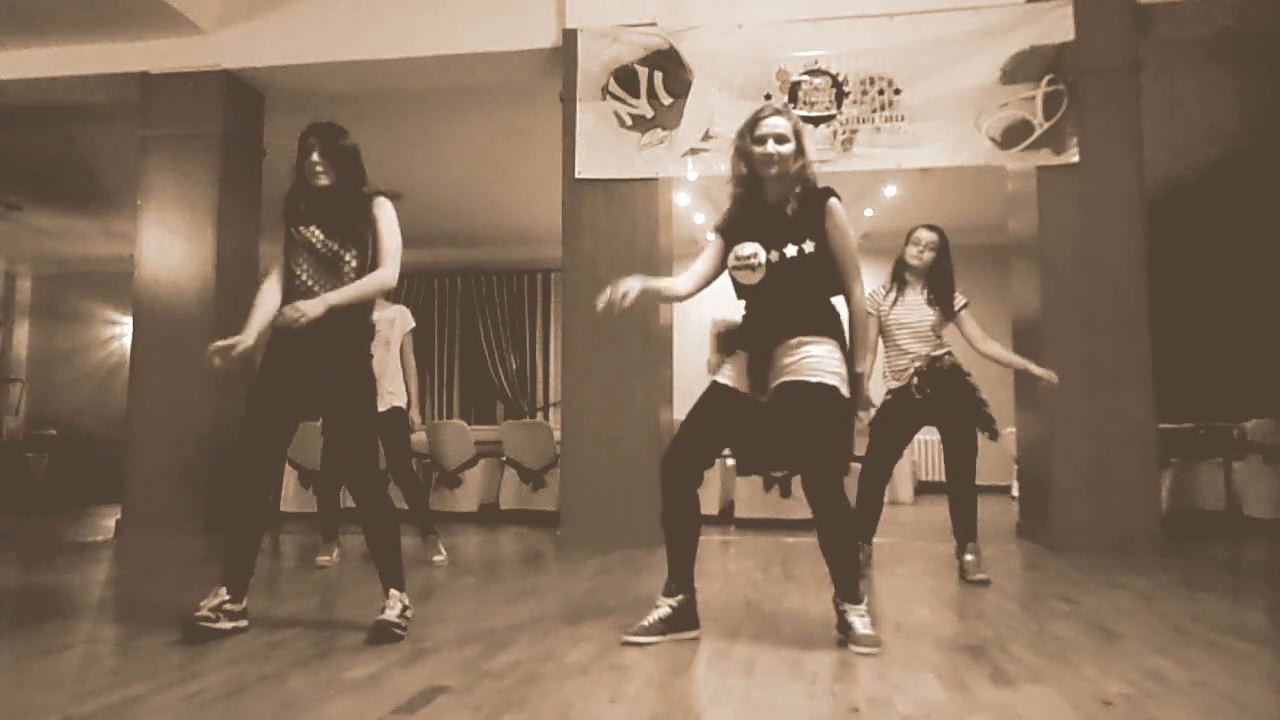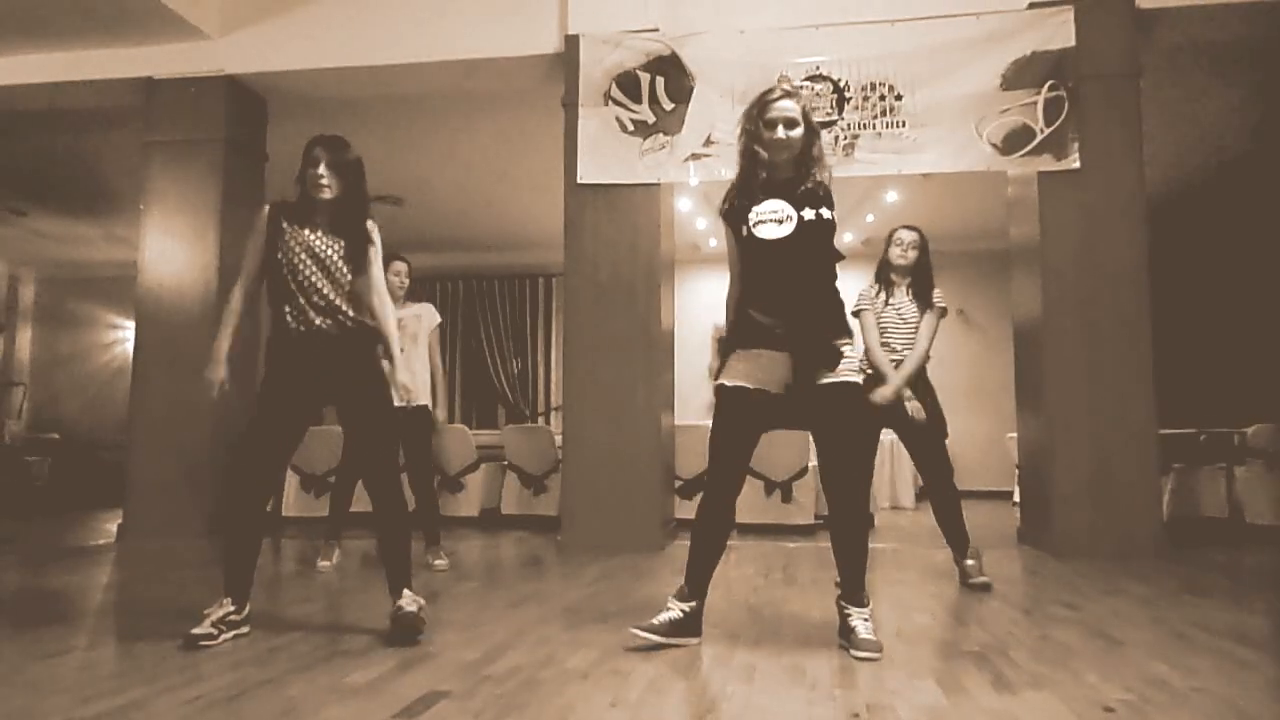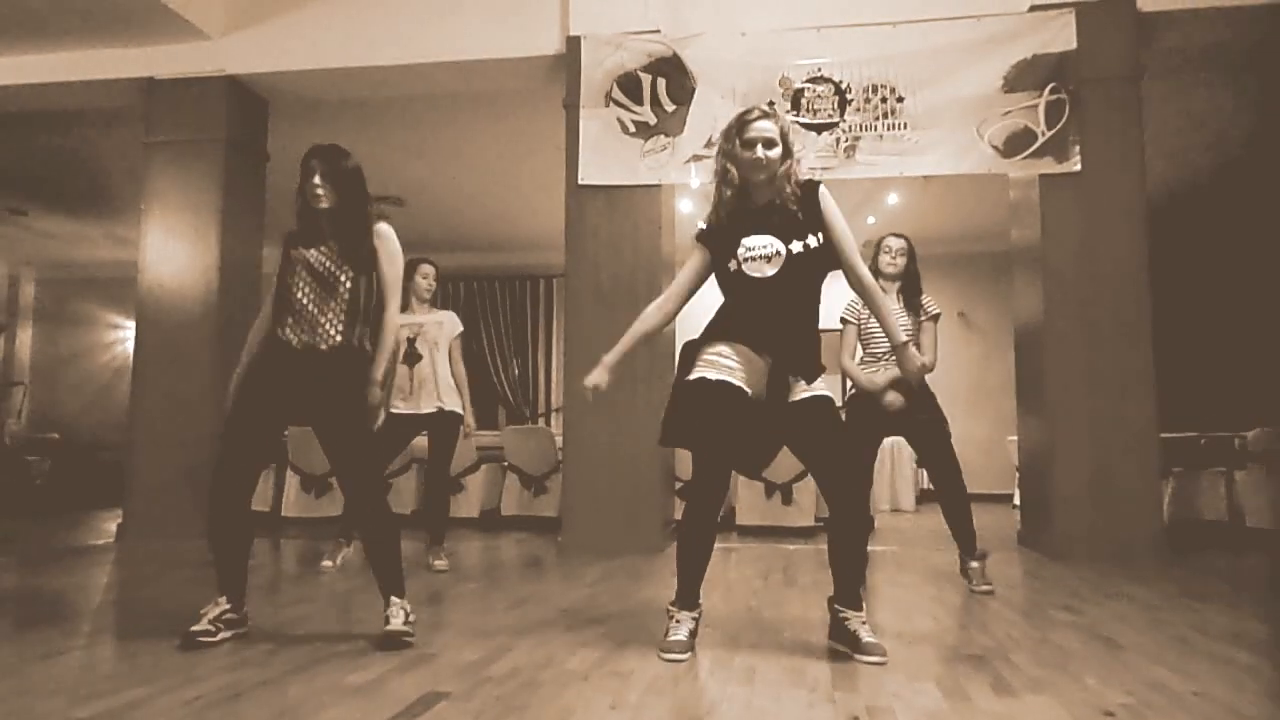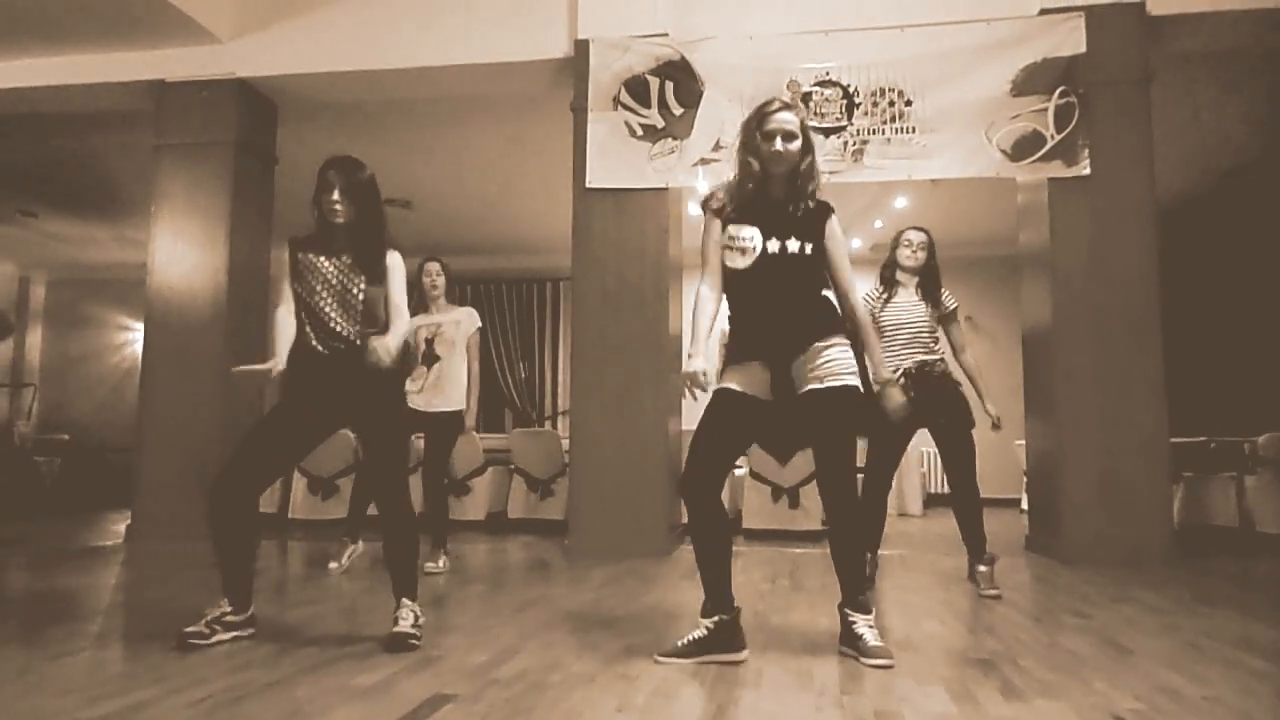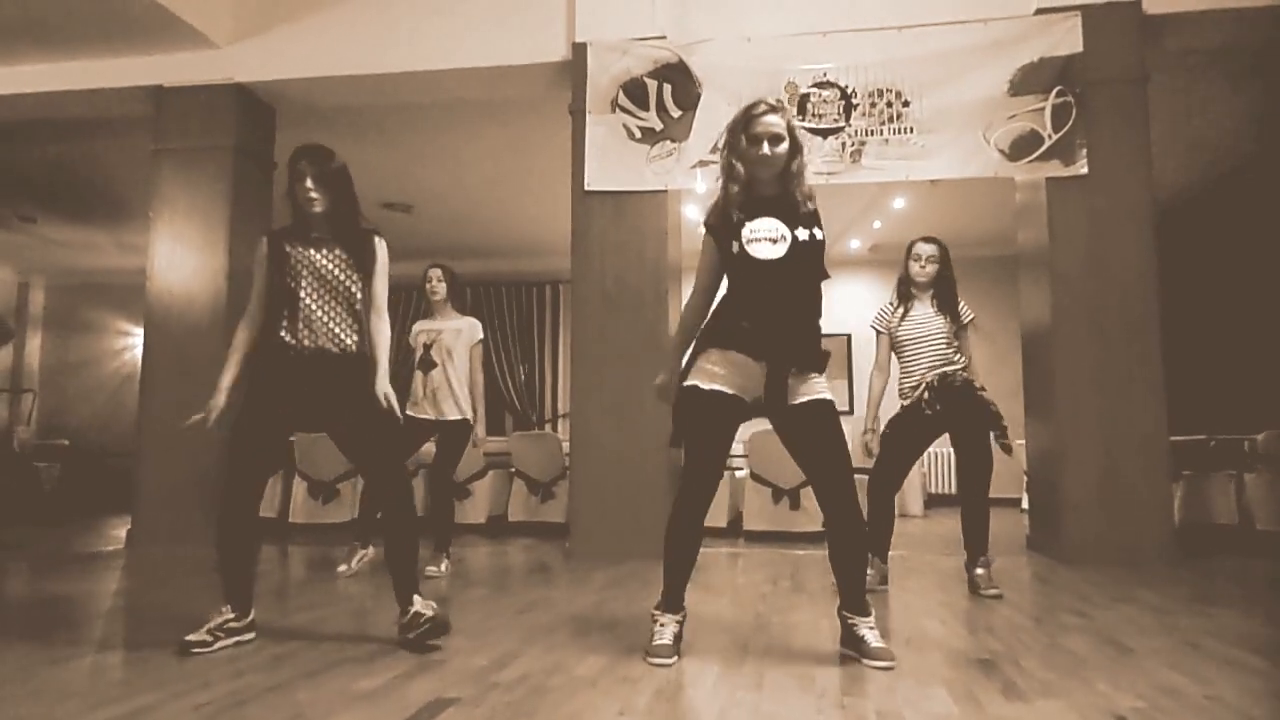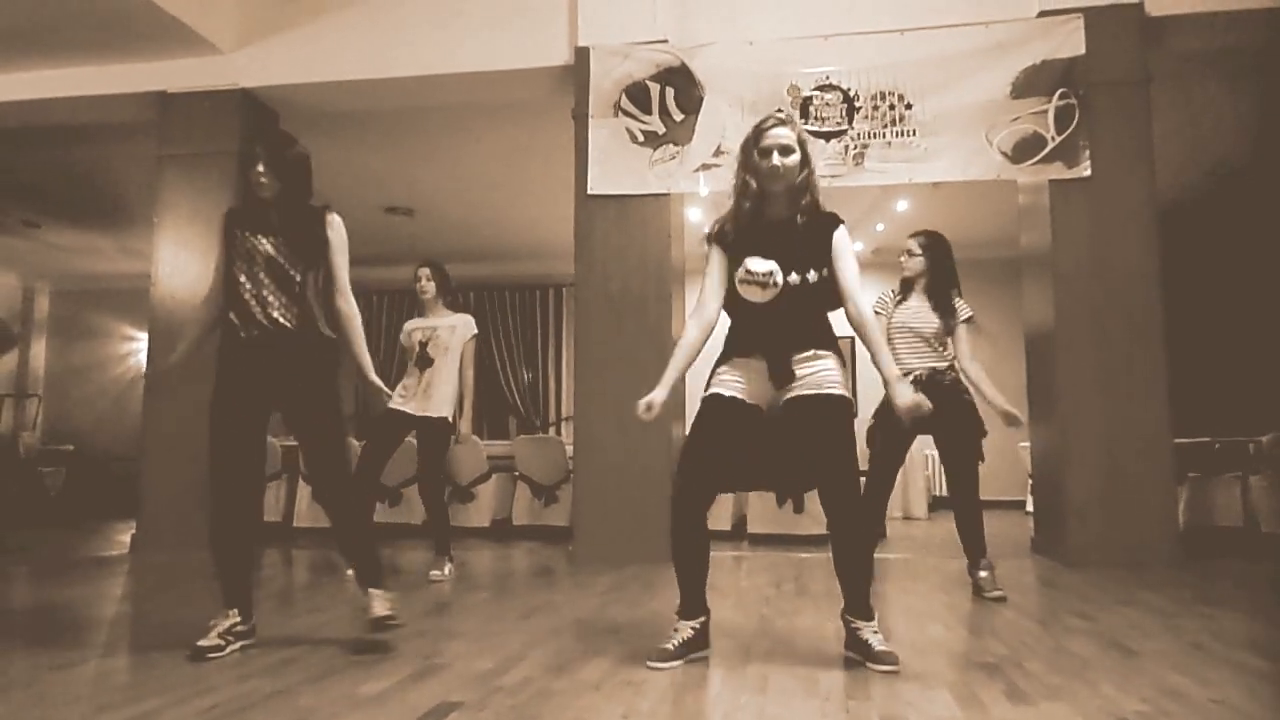
dt=0.4s
person 1, frame 1
left shoulder: (821, 206)
right shoulder: (734, 224)
left elbow: (855, 292)
right elbow: (689, 283)
left wrist: (856, 369)
right wrist: (642, 284)
left hip: (807, 350)
right hip: (747, 357)
left knee: (821, 481)
right knee: (677, 468)
left ankle: (852, 605)
right ankle: (678, 602)
person 1, frame 2
left shoulder: (820, 191)
right shoulder: (740, 199)
right elbow: (738, 286)
right wrist: (728, 359)
left hip: (826, 349)
right hip: (757, 350)
left knee: (847, 481)
right knee: (722, 480)
left ankle: (853, 609)
right ankle: (687, 605)
person 1, frame 3
left shoulder: (812, 199)
right shoulder: (721, 228)
left elbow: (857, 271)
right elbow: (670, 298)
left wrist: (900, 340)
right wrist: (610, 359)
left hip: (798, 365)
right hip: (730, 357)
left knee: (849, 491)
right knee: (708, 488)
left ankle: (848, 614)
right ankle: (684, 613)
person 1, frame 4
left shoulder: (817, 212)
right shoulder: (724, 207)
left elbow: (849, 295)
right elbow: (710, 286)
left wrist: (883, 376)
right wrist: (696, 353)
left hip: (818, 349)
right hip: (749, 361)
left knee: (839, 488)
right knee: (698, 483)
left ankle: (856, 617)
right ankle: (720, 621)
person 1, frame 5
left shoulder: (807, 208)
right shoulder: (725, 216)
right elbow: (700, 298)
right wrist: (671, 368)
left hip: (799, 367)
right hip: (728, 360)
left knee: (842, 497)
right knee: (694, 493)
left ankle: (856, 620)
right ankle: (669, 616)
person 1, frame 6
left shoulder: (828, 228)
right shoulder: (729, 233)
left elbow: (857, 303)
right elbow: (704, 312)
left wrist: (894, 379)
right wrist: (663, 386)
left hip: (813, 366)
right hip: (744, 368)
left knee: (842, 500)
right knee: (690, 492)
left ankle: (861, 625)
right ankle: (692, 621)
person 2, frame 1
left shoulder: (374, 207)
right shoulder: (295, 215)
left elbow: (389, 272)
right elbow: (277, 278)
left wrist: (322, 302)
right wrist: (247, 334)
left hip: (342, 352)
right hip: (284, 352)
left knee: (359, 473)
right knee: (253, 472)
left ankle: (395, 595)
right ankle: (232, 595)
person 2, frame 2
left shoulder: (364, 230)
right shoulder: (275, 218)
left elbow: (378, 295)
right elbow: (245, 285)
left wrist: (399, 360)
right wrist: (219, 354)
left hip: (358, 360)
right hip: (295, 359)
left knee: (384, 477)
right knee: (250, 478)
left ankle: (402, 595)
right ankle: (234, 603)
person 2, frame 3
left shoulder: (376, 236)
right shoulder: (291, 244)
left elbow: (390, 310)
right elbow: (269, 316)
left wrist: (374, 381)
right wrist: (237, 380)
left hip: (337, 376)
right hip: (277, 373)
left knee: (362, 490)
right knee: (228, 483)
left ankle: (395, 603)
right ankle: (230, 604)
person 2, frame 4
left shoulder: (386, 257)
right shoulder: (297, 252)
left elbow: (401, 318)
right elbow: (286, 311)
left wrist: (390, 342)
right wrist: (277, 359)
left hip: (373, 385)
right hip: (312, 383)
left knee: (391, 494)
right knee: (232, 487)
left ankle: (405, 606)
right ankle: (237, 607)
person 2, frame 5
left shoulder: (369, 246)
right shoulder: (273, 245)
left elbow: (377, 317)
right elbow: (253, 318)
left wrist: (381, 378)
right wrist: (221, 392)
left hip: (345, 378)
right hip: (281, 376)
left knee: (394, 486)
right knee: (238, 493)
left ankle: (410, 604)
right ankle: (237, 612)
person 2, frame 6
left shoulder: (324, 224)
right shoulder: (235, 223)
left elbow: (341, 299)
right elbow: (222, 296)
left wrist: (367, 368)
right wrist: (178, 356)
left hip: (305, 361)
right hip: (243, 363)
left knee: (331, 478)
right knee: (231, 488)
left ankle: (374, 588)
right ankle: (237, 613)
person 3, frame 1
left shoulder: (947, 297)
right shoulder: (880, 297)
left elbow: (981, 341)
right elbow: (868, 351)
left wrist: (1032, 368)
left hip: (948, 387)
right hip: (903, 394)
left knee: (961, 473)
right knee: (873, 470)
left ankle: (968, 552)
right ankle: (860, 549)
person 3, frame 2
left shoulder: (931, 297)
right shoulder: (869, 295)
left elbow: (921, 349)
right elbow: (873, 348)
left wrist: (895, 387)
right wrist: (902, 394)
left hip: (913, 387)
right hip: (871, 390)
left knee: (939, 474)
left ankle: (966, 558)
person 3, frame 3
left shoulder: (921, 303)
right shoulder: (858, 305)
left elbow: (929, 358)
right elbow: (846, 360)
left wrist: (889, 374)
right wrist: (876, 391)
left hip: (912, 395)
right hip: (869, 398)
left knee: (948, 477)
right knee: (855, 482)
left ankle: (971, 559)
person 3, frame 4
left shoulder: (939, 296)
right shoulder: (875, 298)
left elbow: (963, 351)
left wrist: (986, 399)
left hip: (939, 391)
left knee: (963, 477)
right knee: (875, 479)
left ankle: (980, 563)
right ankle: (868, 562)
person 3, frame 5
left shoulder: (955, 308)
right shoulder: (889, 313)
left elbow: (968, 362)
right elbow: (880, 371)
left wrist: (989, 413)
right wrist: (870, 424)
left hip: (961, 400)
right hip: (917, 408)
left knee: (975, 482)
right knee: (881, 481)
left ankle: (978, 566)
right ankle: (876, 565)
person 3, frame 6
left shoulder: (953, 305)
right shoulder: (888, 300)
left elbow: (969, 361)
left wrist: (1000, 403)
left hip: (945, 396)
left knee: (964, 483)
right knee: (877, 483)
left ankle: (980, 568)
person 4, frame 1
left shoulder: (399, 314)
left elbow: (408, 362)
left wrist: (415, 406)
left hip: (390, 404)
left knee: (403, 471)
right knee: (331, 473)
left ankle: (431, 536)
right ankle: (330, 540)
person 4, frame 2
left shoulder: (425, 312)
left elbow: (436, 360)
left wrist: (440, 404)
left hip: (415, 404)
left knee: (421, 474)
right knee: (349, 470)
left ankle: (433, 545)
right ankle: (332, 541)
person 4, frame 3
left shoulder: (448, 319)
right shoulder: (393, 324)
left elbow: (458, 366)
left wrist: (468, 410)
left hip: (444, 408)
right hip: (403, 409)
left knee: (438, 476)
left ankle: (436, 546)
right ankle: (344, 540)
person 4, frame 4
left shoulder: (466, 316)
right shoulder: (415, 323)
left elbow: (473, 365)
right elbow: (414, 365)
left wrist: (471, 409)
left hip: (448, 407)
right hip: (412, 403)
left knee: (433, 475)
left ankle: (438, 549)
right ankle: (352, 539)
person 4, frame 5
left shoulder: (470, 326)
right shoulder: (418, 328)
left elbow: (476, 376)
right elbow: (417, 371)
left wrist: (480, 421)
right wrist: (406, 406)
left hip: (456, 415)
right hip: (418, 412)
left knee: (439, 481)
left ankle: (441, 553)
right ankle: (362, 544)
person 4, frame 6
left shoulder: (463, 323)
right shoulder: (411, 326)
left elbow: (468, 372)
left wrist: (466, 416)
left hip: (438, 412)
right hip: (400, 406)
left knee: (430, 485)
right knee: (365, 471)
left ankle: (443, 555)
